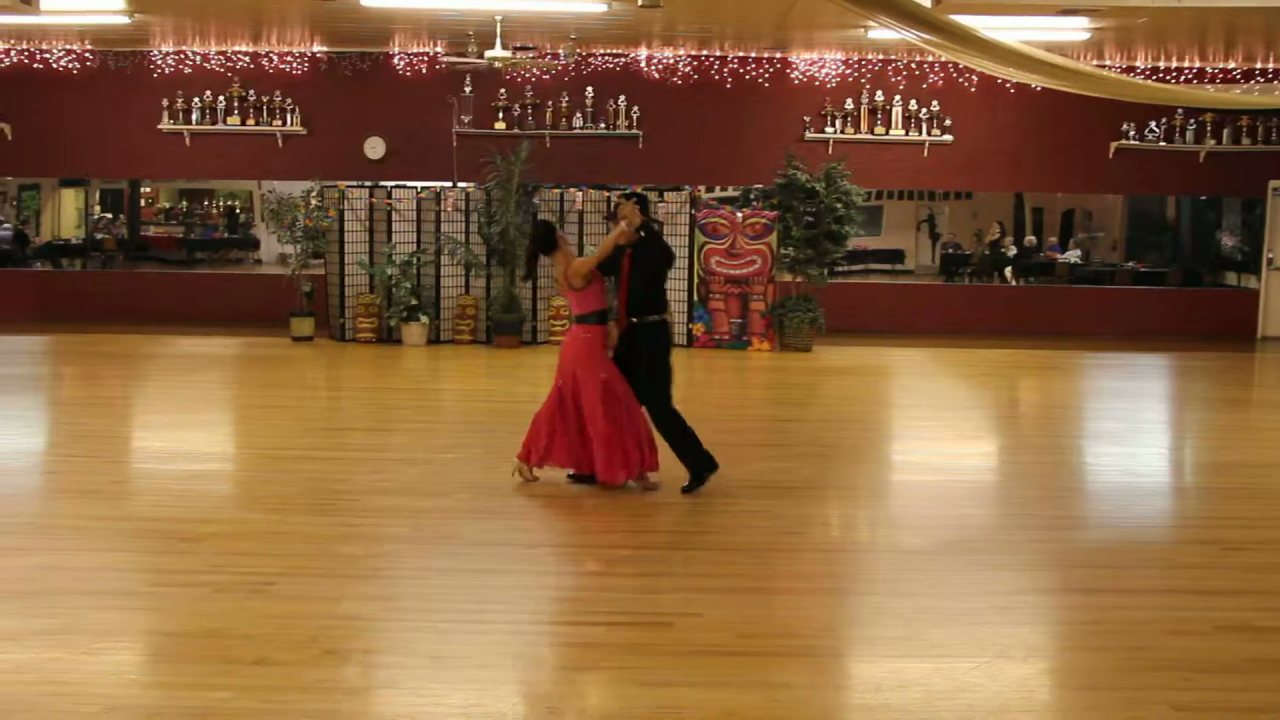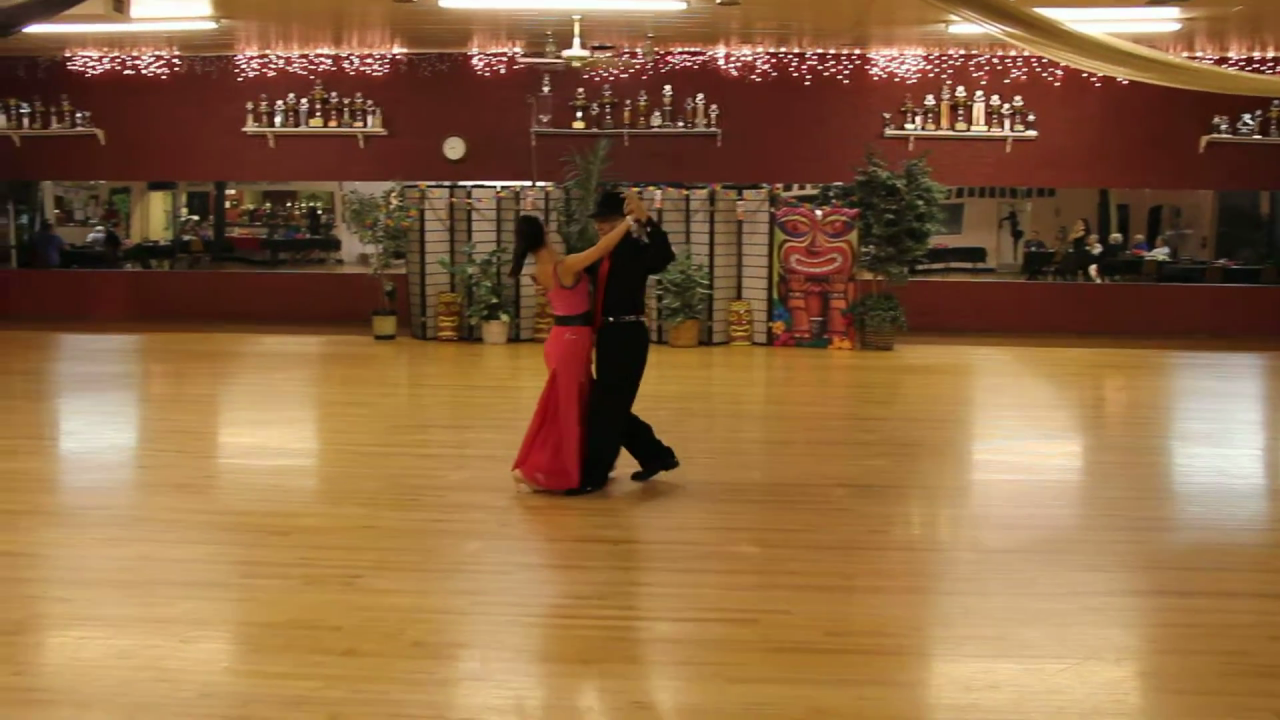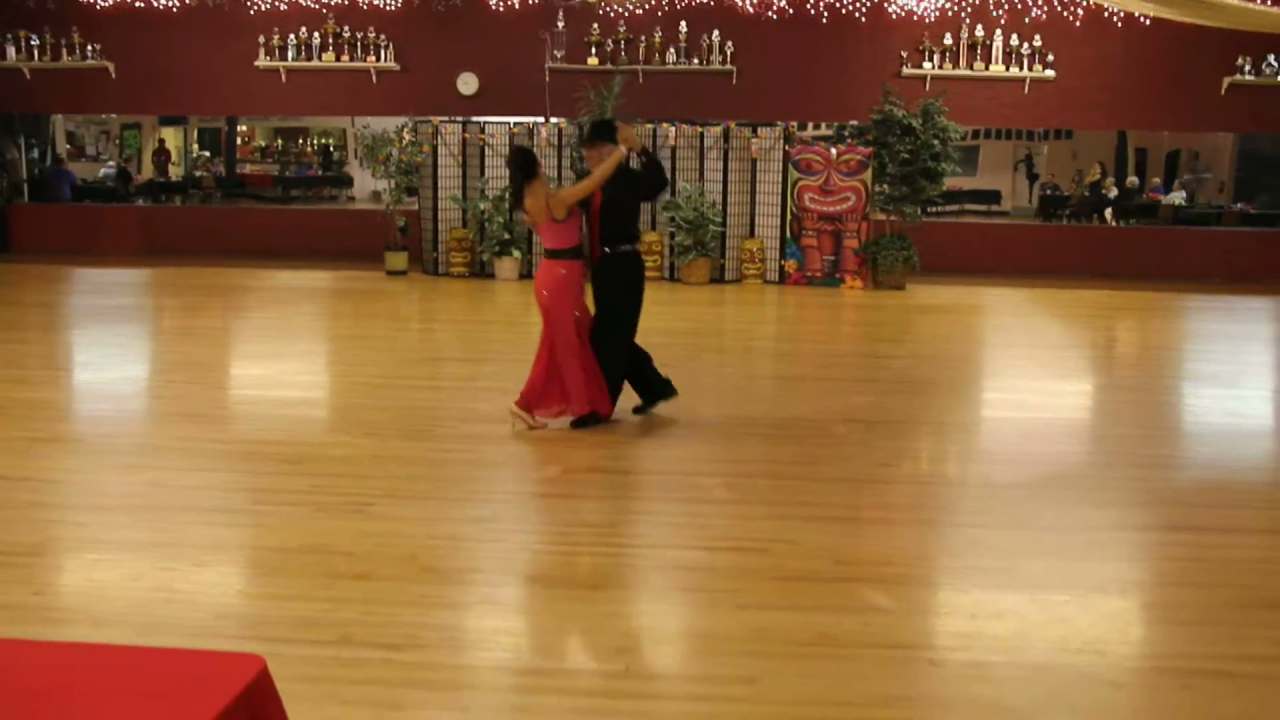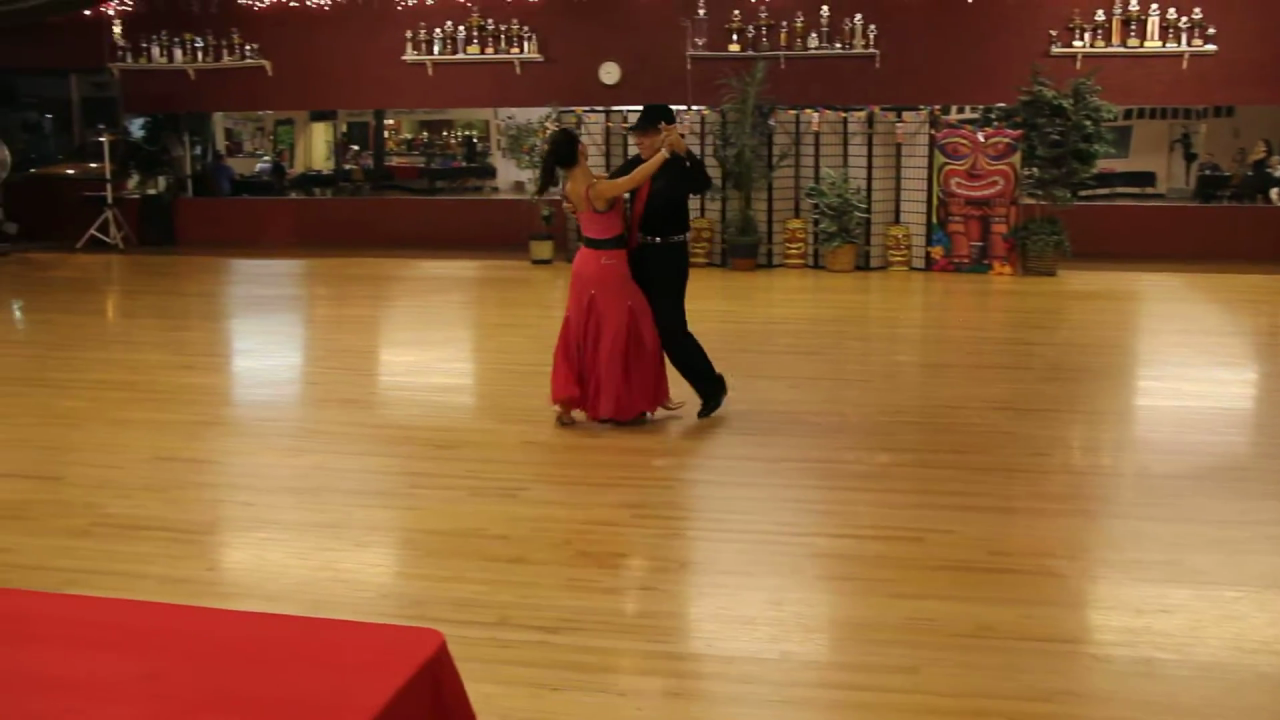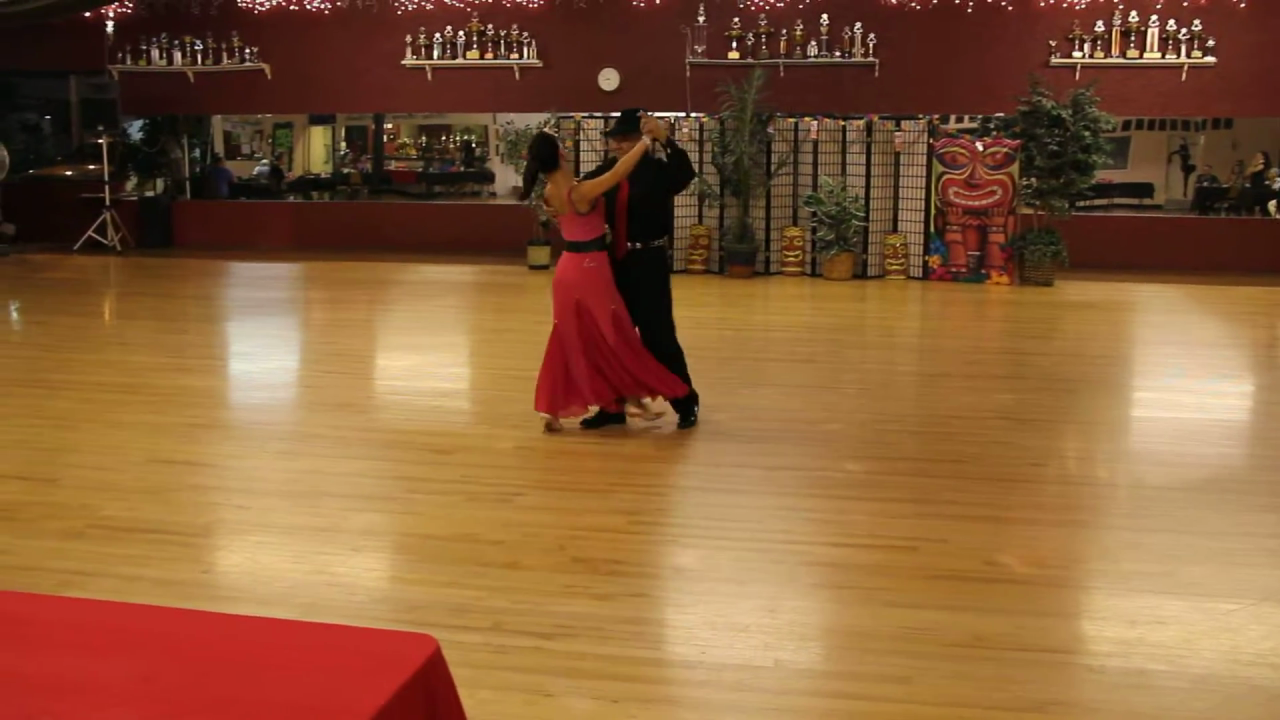
dt=1s
person 1, frame 1
left shoulder: (651, 249)
right shoulder: (621, 251)
left elbow: (666, 257)
right elbow: (597, 268)
left wrist: (639, 224)
left hip: (651, 334)
right hip: (630, 333)
left knee: (658, 406)
left ankle: (701, 465)
person 1, frame 2
left shoulder: (636, 250)
left elbow: (665, 255)
left wrist: (645, 219)
left hip: (628, 335)
right hip: (608, 334)
left knee: (607, 406)
right knee: (612, 405)
left ankle: (594, 475)
right ankle: (657, 455)
person 1, frame 3
left shoulder: (628, 178)
left elbow: (658, 183)
left wrist: (639, 150)
left hip: (623, 264)
right hip: (603, 264)
left knee: (609, 337)
right knee: (614, 335)
right ankle: (655, 387)
person 1, frame 4
left shoulder: (675, 168)
right shoulder: (635, 165)
left elbow: (701, 183)
left wrist: (682, 150)
right wrist: (577, 203)
left hip: (668, 255)
right hip: (639, 253)
left knee: (667, 327)
left ankle: (711, 385)
person 1, frame 5
left shoulder: (657, 170)
right shoulder: (610, 168)
left elbow: (685, 174)
left wrist: (664, 139)
left hip: (649, 261)
right hip: (618, 260)
left knee: (657, 334)
left ankle: (686, 401)
right ankle: (613, 406)
person 2, frame 1
left shoulder: (563, 270)
right shoulder: (575, 268)
left elbow: (599, 261)
right elbow: (601, 250)
left wrist: (623, 233)
right wrist: (624, 226)
left hip: (579, 339)
right hip: (587, 341)
left knee: (563, 403)
right knee: (611, 404)
left ankle: (528, 458)
right ankle: (631, 470)
person 2, frame 2
left shoulder: (539, 271)
right shoulder: (565, 266)
right elbow: (603, 247)
right wrist: (628, 221)
left hip: (563, 338)
right hip: (572, 341)
left knee: (580, 404)
right knee: (564, 408)
left ankle: (580, 466)
right ankle: (532, 470)
person 2, frame 3
left shoulder: (528, 202)
right shoulder: (558, 199)
right elbow: (595, 179)
right wrist: (622, 149)
left hip: (550, 272)
right hip: (563, 275)
left knee: (577, 338)
right knee: (563, 343)
left ankle: (586, 403)
right ankle: (547, 405)
person 2, frame 4
left shoulder: (571, 188)
right shoulder: (598, 189)
right elbow: (635, 179)
right wrist: (666, 151)
left hip: (586, 264)
right hip: (609, 266)
left knee: (580, 334)
right knee: (633, 331)
left ankle: (566, 403)
right ankle: (646, 399)
person 2, frame 5
left shoulder: (551, 192)
right shoulder: (580, 192)
right elbow: (618, 172)
right wrist: (645, 141)
left hip: (568, 269)
right hip: (591, 269)
left knee: (567, 340)
right knee: (613, 336)
left ankle: (551, 410)
right ankle: (631, 398)
